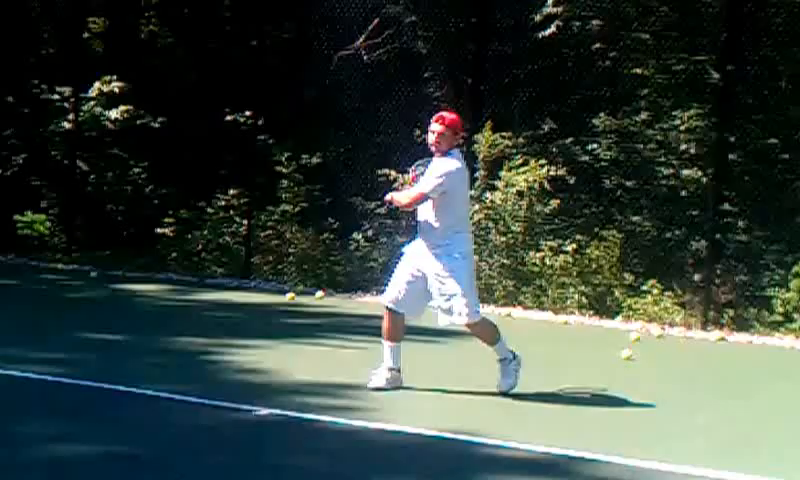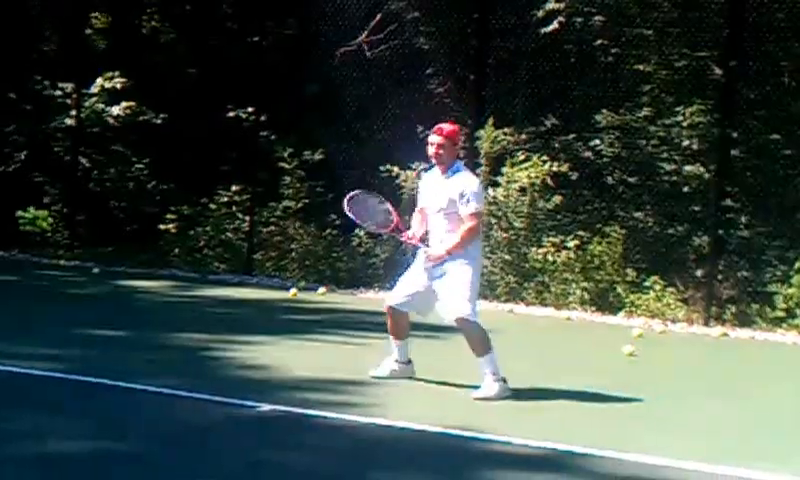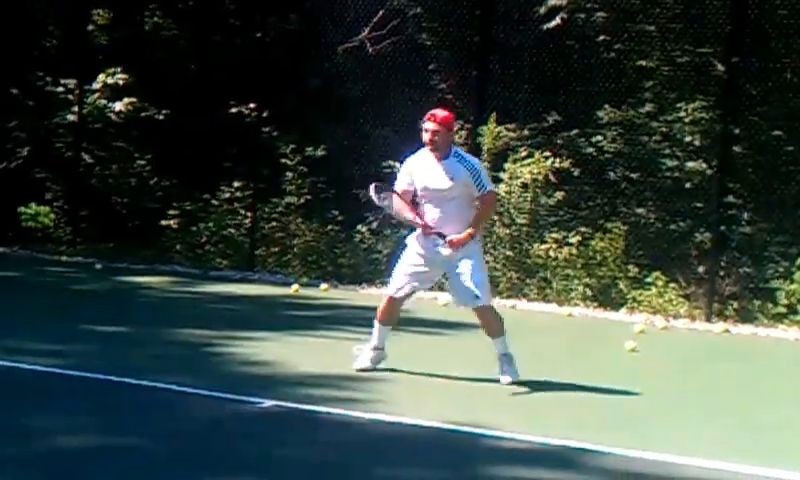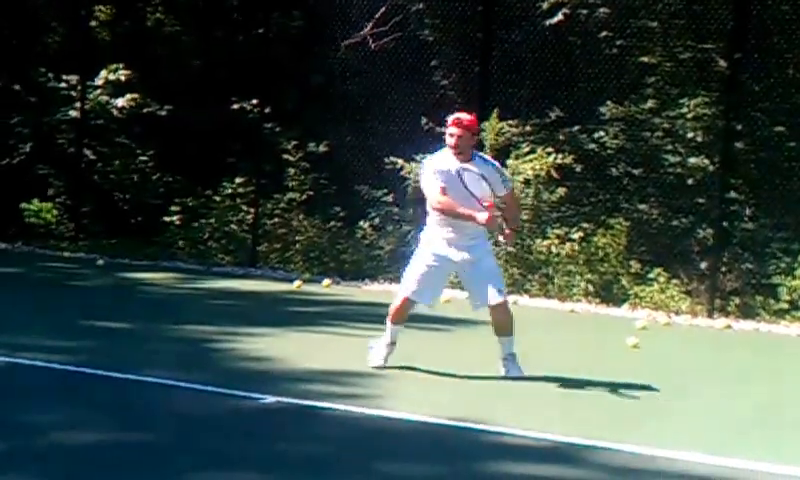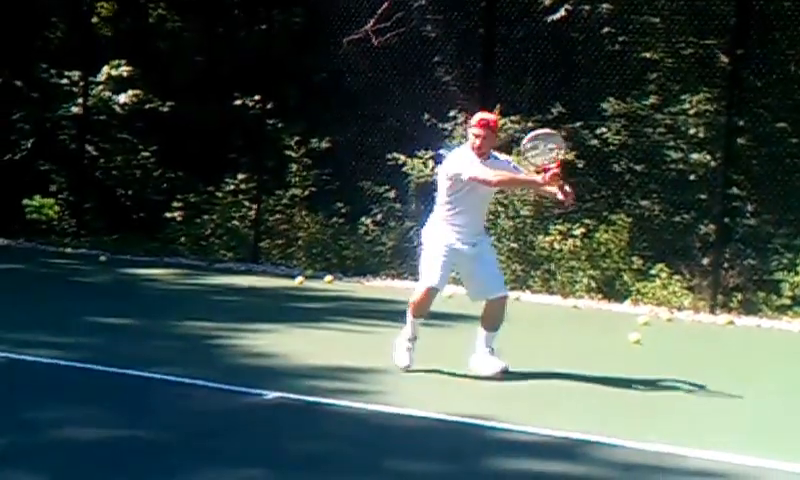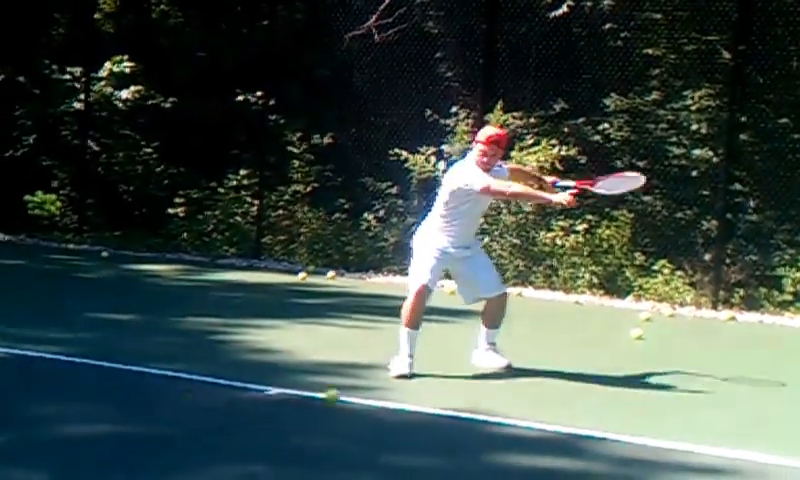
dt=0.3s
person 1, frame 1
left shoulder: (449, 168)
right shoulder: (440, 163)
left elbow: (407, 200)
left wrist: (394, 196)
right wrist: (415, 189)
left hip: (450, 253)
right hip: (423, 249)
left knee: (469, 318)
right knee: (393, 307)
left ankle: (506, 358)
right ankle: (390, 371)
person 1, frame 2
left shoulder: (466, 183)
right shoulder: (427, 179)
left elbow: (473, 226)
left wrist: (445, 252)
right wrist: (416, 230)
left hip: (460, 260)
right hip: (431, 258)
left knee: (463, 317)
right knee: (394, 306)
left ankle: (494, 379)
right ankle: (401, 362)
person 1, frame 3
left shoulder: (470, 166)
right shoulder: (413, 163)
left elbow: (488, 204)
right elbow: (399, 199)
left wrist: (470, 235)
right wrist: (417, 218)
left hip: (461, 246)
right hip: (424, 243)
left knee: (482, 305)
right knee: (393, 295)
left ankle: (504, 357)
right ankle: (375, 349)
person 1, frame 4
left shoulder: (490, 167)
right shoulder: (434, 164)
left elbow: (510, 198)
right elbow: (438, 202)
left wrist: (511, 227)
right wrist: (475, 216)
left hip: (476, 246)
right hip: (436, 243)
left knee: (499, 304)
right knee: (405, 298)
left ankle: (508, 358)
right ankle: (387, 343)
person 1, frame 5
left shoulder: (498, 161)
right shoulder: (457, 159)
left elbow: (524, 178)
right elbow: (493, 179)
left wrist: (556, 188)
right wrist: (537, 180)
left hip: (475, 240)
right hip: (442, 237)
left knee: (498, 297)
right knee: (429, 287)
left ankle: (482, 352)
right ankle: (407, 339)
person 1, frame 6
left shoulder: (492, 170)
right shoulder: (465, 173)
left elbow: (514, 171)
right elbow: (508, 191)
left wrist: (543, 179)
right wrist: (552, 198)
left hip: (466, 246)
right hip: (434, 242)
left knee: (498, 294)
right knee: (419, 290)
left ankle: (485, 349)
right ankle: (404, 355)
